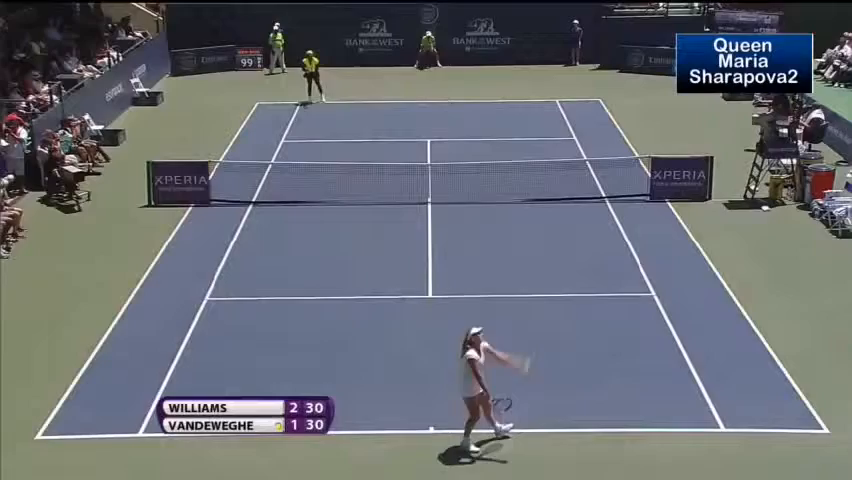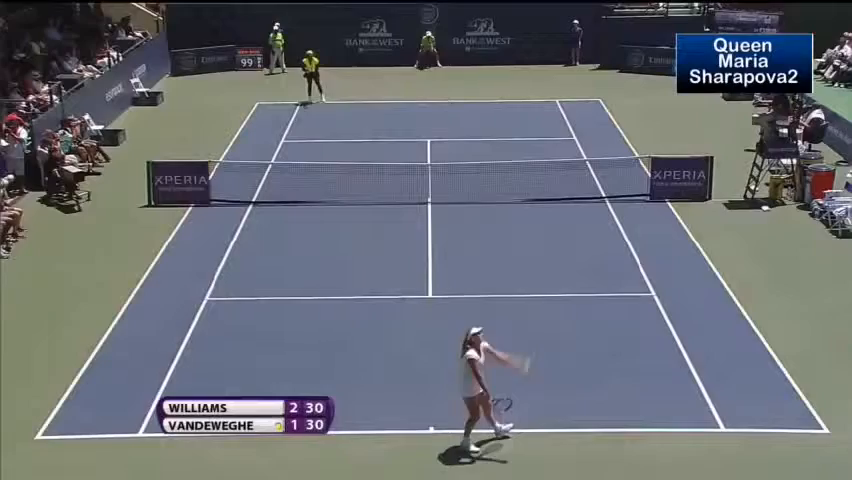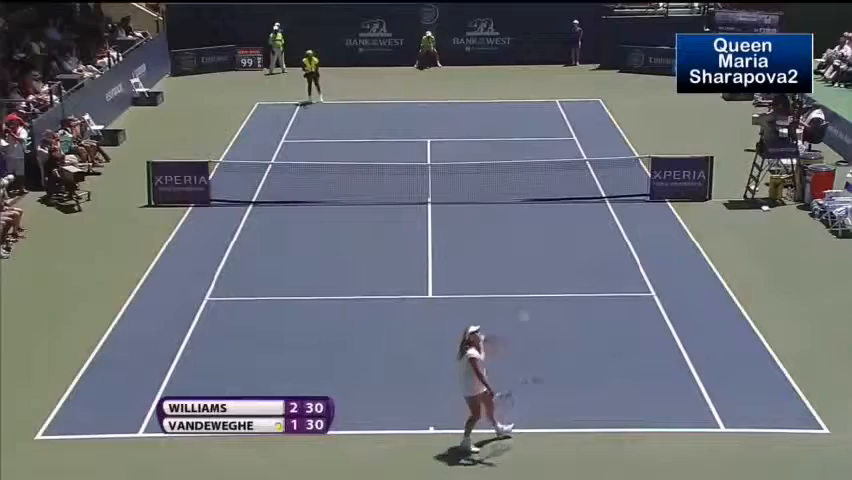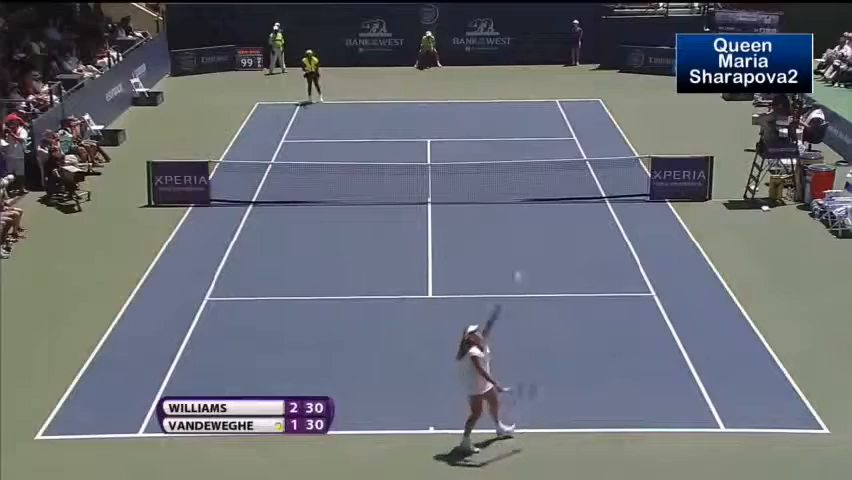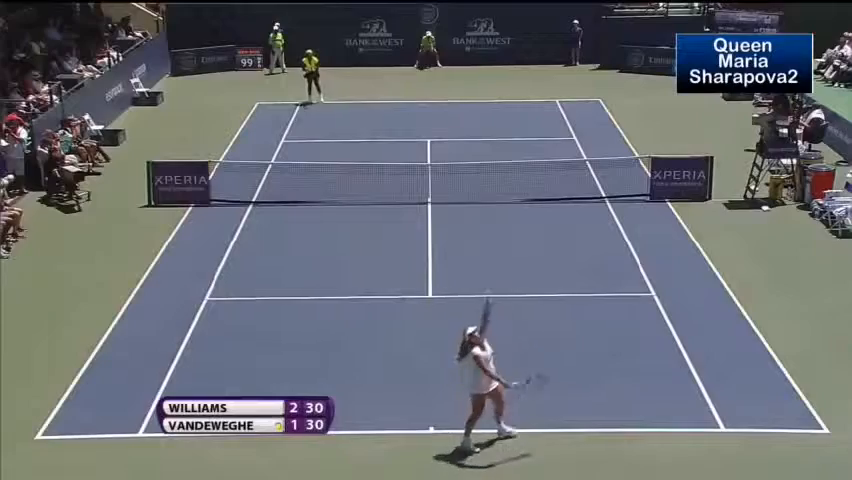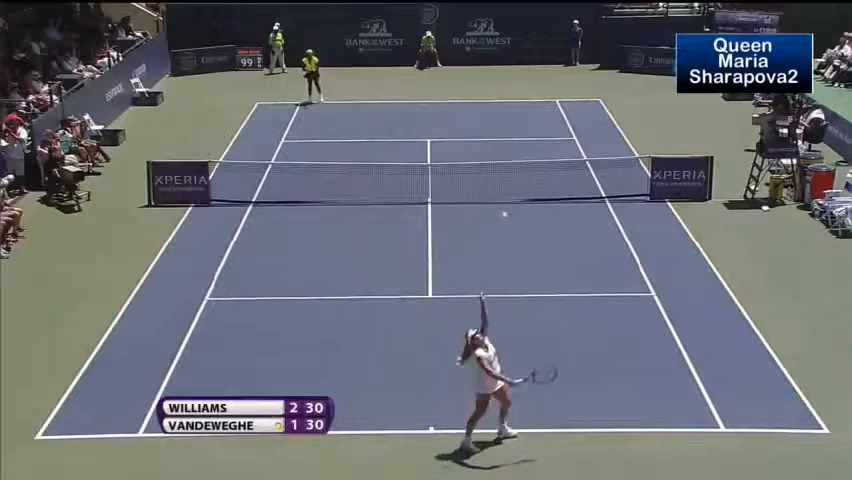
dt=0.1s
person 1, frame 1
left shoulder: (483, 346)
right shoulder: (471, 355)
left elbow: (496, 354)
right elbow: (478, 375)
left wrist: (511, 362)
right wrist: (487, 391)
left hip: (478, 387)
right hip: (470, 390)
left knee: (488, 407)
right knee: (475, 416)
left ankle: (498, 428)
right ankle: (466, 442)
person 1, frame 2
left shoulder: (482, 346)
right shoulder: (471, 355)
left elbow: (495, 354)
right elbow: (478, 375)
left wrist: (510, 361)
right wrist: (486, 391)
left hip: (478, 386)
right hip: (470, 390)
left knee: (488, 407)
right knee: (475, 416)
left ankle: (497, 428)
right ankle: (466, 441)
person 1, frame 3
left shoulder: (480, 343)
right shoulder: (471, 353)
right elbow: (479, 374)
right wrist: (490, 389)
left hip: (481, 386)
right hip: (472, 388)
left knee: (490, 406)
right knee: (476, 415)
left ankle: (498, 428)
right ankle: (465, 442)
person 1, frame 4
left shoulder: (481, 341)
right shoulder: (473, 353)
left elbow: (487, 327)
right elbow: (483, 372)
left wrist: (495, 314)
right wrist: (497, 385)
left hip: (486, 384)
right hip: (475, 388)
left knee: (495, 404)
right knee: (476, 414)
left ankle: (500, 428)
right ankle: (465, 442)
person 1, frame 5
left shoulder: (482, 339)
right shoulder: (475, 353)
left elbow: (485, 322)
right elbow: (486, 371)
left wrist: (487, 306)
right wrist: (502, 382)
left hip: (492, 383)
right hip: (479, 387)
left knee: (500, 404)
right knee: (476, 414)
left ankle: (501, 429)
right ankle: (466, 442)
person 1, frame 6
left shoulder: (484, 340)
right shoulder: (478, 354)
left elbow: (484, 320)
right elbow: (488, 372)
left wrist: (482, 303)
right wrist: (507, 380)
left hip: (497, 382)
right hip: (485, 387)
left knee: (506, 403)
right knee: (479, 413)
left ankle: (503, 429)
right ankle: (466, 441)
